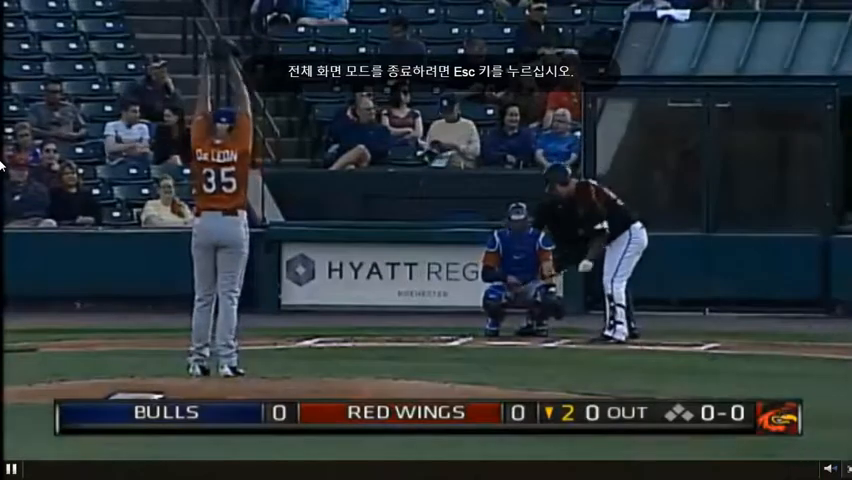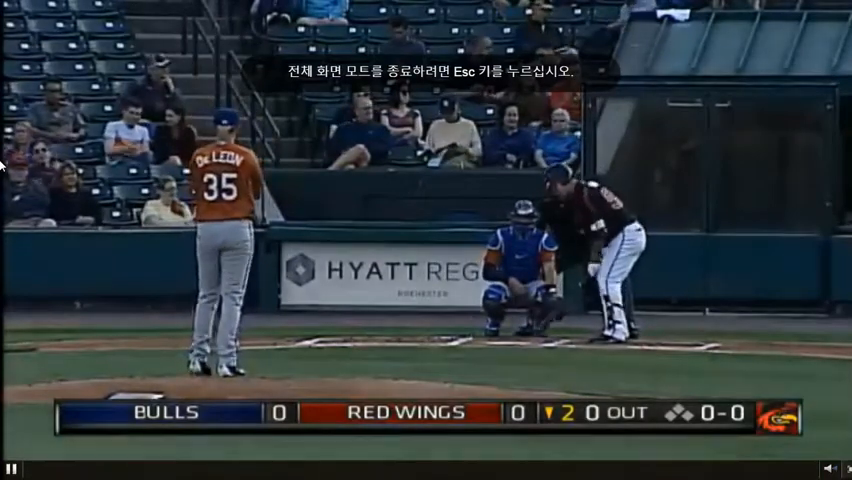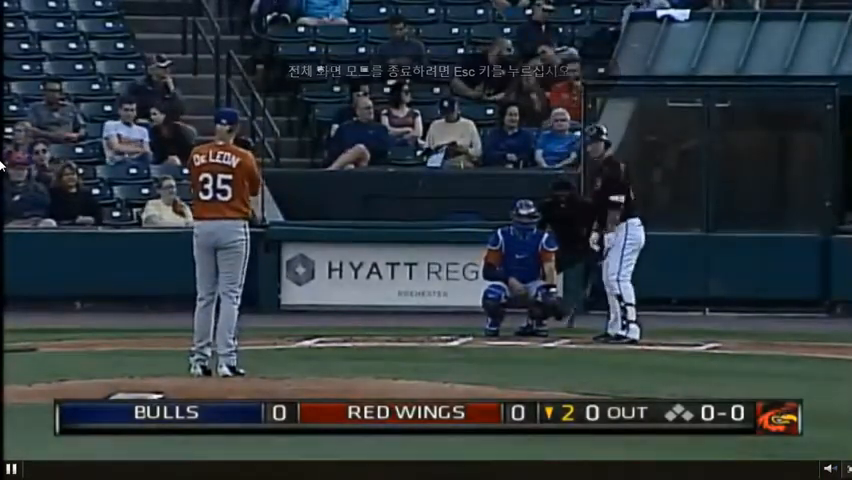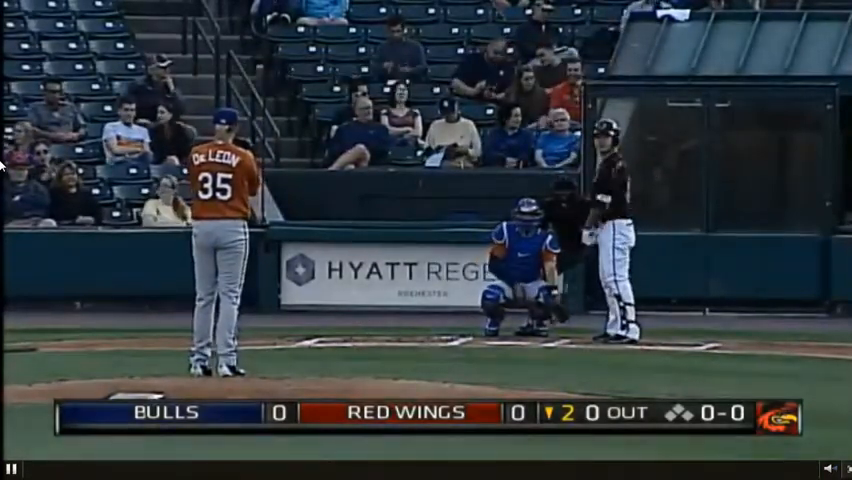
dt=1s
person 1, frame 1
left shoulder: (200, 146)
right shoulder: (241, 146)
left elbow: (202, 107)
right elbow: (244, 103)
left wrist: (207, 65)
right wrist: (230, 63)
left hip: (204, 225)
right hip: (233, 225)
left knee: (203, 296)
right knee: (229, 296)
left ankle: (198, 359)
right ankle: (226, 360)
person 1, frame 2
left shoulder: (199, 156)
right shoulder: (246, 157)
left elbow: (196, 189)
right elbow: (257, 193)
left hip: (206, 229)
right hip: (237, 229)
left knee: (207, 295)
right knee: (232, 297)
left ankle: (198, 355)
right ankle: (226, 361)
person 1, frame 3
left shoulder: (196, 155)
right shoulder: (244, 158)
right elbow: (255, 190)
left hip: (203, 227)
right hip: (232, 228)
left knee: (205, 295)
right knee: (229, 295)
left ankle: (199, 359)
right ankle: (226, 360)
person 1, frame 4
left shoulder: (196, 155)
right shoulder: (243, 157)
right elbow: (254, 189)
left hip: (202, 227)
right hip: (232, 227)
left knee: (204, 295)
right knee: (229, 295)
left ankle: (199, 359)
right ankle: (226, 360)
person 2, frame 1
left shoulder: (588, 192)
right shoulder: (576, 194)
left elbow: (602, 229)
left wrist: (590, 258)
left hip: (630, 234)
right hip: (619, 236)
left knee: (613, 281)
right knee: (612, 281)
left ankle: (616, 332)
right ankle: (625, 327)
person 2, frame 2
left shoulder: (583, 194)
right shoulder: (581, 191)
left elbow: (599, 230)
left wrist: (594, 259)
left hip: (627, 235)
right hip: (625, 235)
left knee: (608, 280)
right knee: (606, 280)
left ankle: (616, 331)
right ankle: (618, 328)
person 2, frame 3
left shoulder: (612, 167)
right shoulder: (603, 168)
left elbow: (617, 204)
left wrist: (608, 231)
right wrist: (596, 230)
left hip: (625, 229)
right hip: (616, 231)
left knee: (618, 278)
right knee: (609, 279)
left ankle: (630, 330)
right ankle: (616, 329)
person 2, frame 4
left shoulder: (612, 164)
right shoulder: (606, 164)
left elbow: (603, 200)
left wrist: (588, 226)
right wrist: (594, 226)
left hip: (615, 226)
right hip: (609, 228)
left knee: (617, 278)
right knee: (608, 280)
left ankle: (629, 329)
right ankle: (615, 328)
person 3, frame 1
left shoulder: (539, 238)
right shoulder: (498, 238)
left elbow: (548, 266)
right elbow: (486, 273)
left wrist: (551, 289)
right wrist: (507, 278)
left hip: (531, 285)
right hip: (506, 286)
left knee: (548, 298)
right knee: (491, 297)
left ankle: (536, 322)
right ankle: (494, 323)
person 3, frame 2
left shoulder: (543, 239)
right shoulder: (500, 237)
left elbow: (549, 267)
right elbow: (487, 271)
left wrist: (551, 290)
right wrist: (509, 280)
left hip: (532, 286)
right hip: (507, 285)
left knee: (551, 300)
right knee: (491, 298)
left ankle: (535, 323)
right ankle: (494, 323)
person 3, frame 3
left shoulder: (543, 238)
right shoulder: (501, 236)
left elbow: (549, 267)
right elbow: (488, 271)
left wrist: (552, 291)
right wrist: (509, 280)
left hip: (532, 285)
right hip: (508, 285)
left knee: (549, 299)
right knee: (491, 296)
left ankle: (535, 324)
right ankle: (494, 324)
person 3, frame 4
left shoulder: (545, 239)
right shoulder: (504, 231)
left elbow: (550, 267)
right elbow: (494, 265)
left wrist: (554, 293)
right wrist: (513, 284)
left hip: (532, 284)
right hip: (508, 283)
left knee: (550, 299)
right knee: (489, 298)
left ankle: (536, 323)
right ankle: (494, 323)
